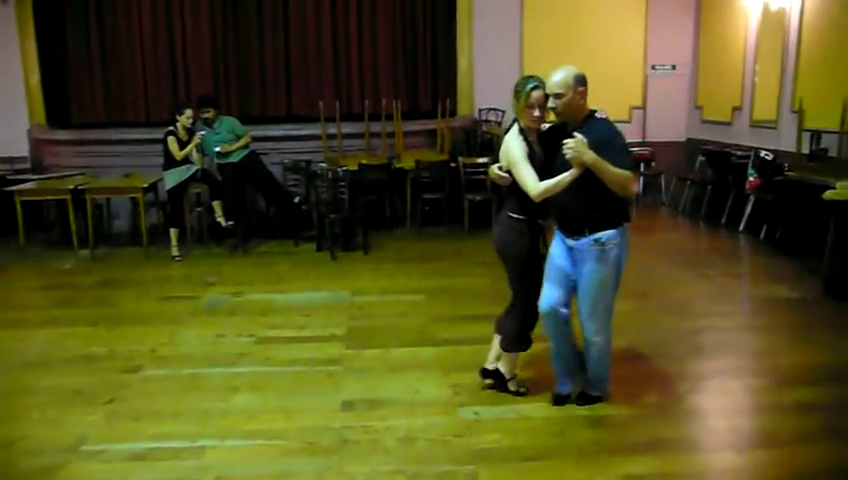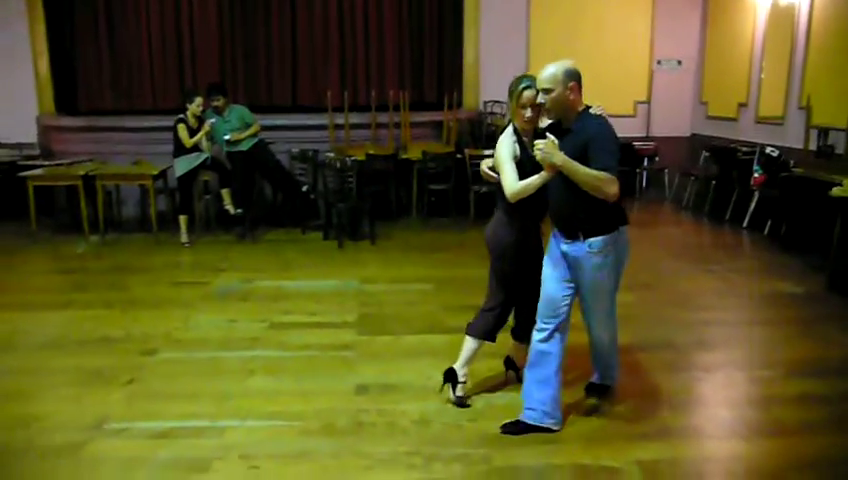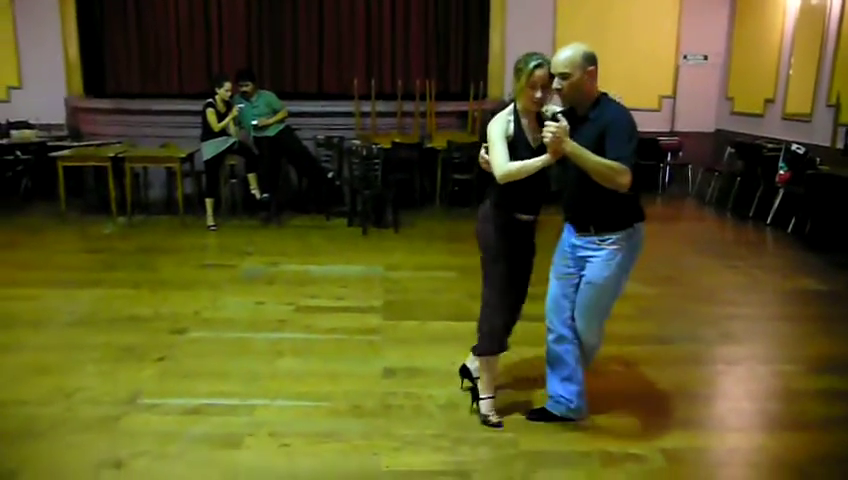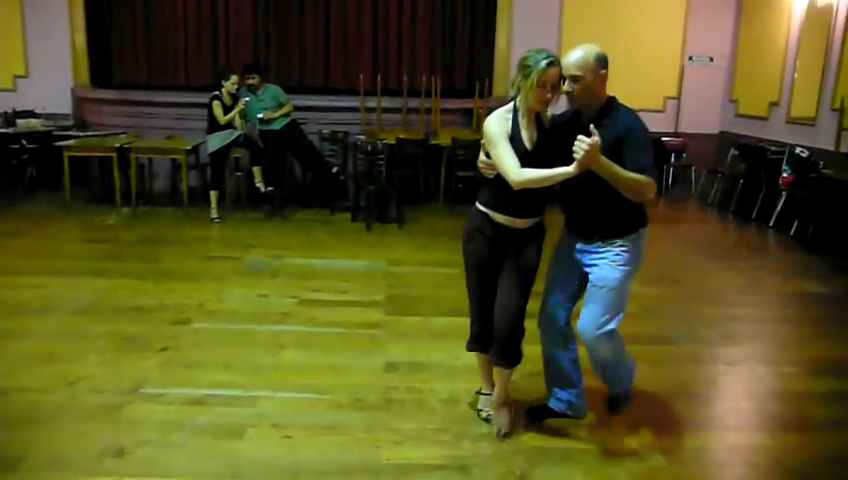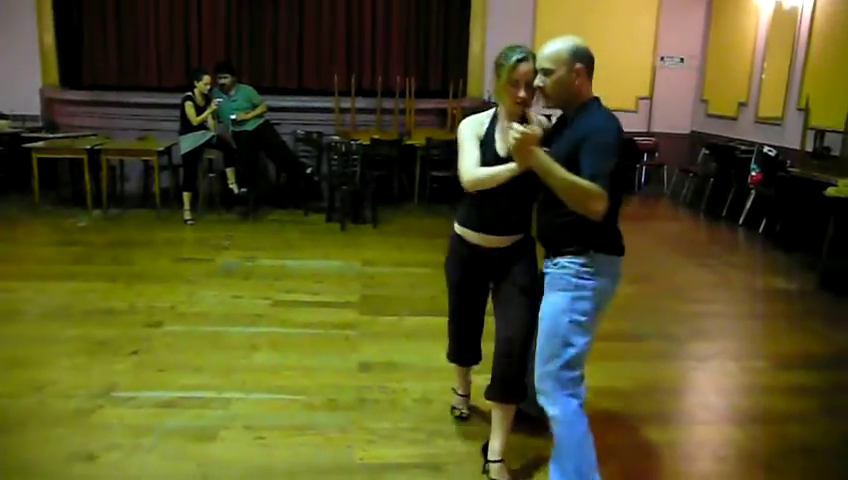
dt=0.5s
person 1, frame 1
left shoulder: (605, 134)
right shoulder: (553, 134)
left elbow: (630, 188)
left wrist: (590, 159)
left hip: (602, 239)
right hip: (565, 237)
left knee: (594, 320)
right knee: (550, 307)
left ankle: (596, 385)
right ankle: (569, 378)
person 1, frame 2
left shoulder: (597, 130)
right shoulder: (553, 130)
left elbow: (609, 189)
left wrist: (559, 160)
left hip: (599, 242)
right hip: (561, 239)
left knee: (598, 321)
right knee: (548, 321)
left ankle: (606, 377)
right ankle: (540, 413)
person 1, frame 3
left shoulder: (615, 118)
right shoulder: (563, 119)
left elbow: (622, 180)
left wrist: (568, 147)
right wrist: (495, 159)
left hip: (611, 238)
right hip: (573, 232)
left knee: (585, 323)
right knee: (558, 319)
left ankle: (569, 382)
right ankle: (565, 402)
person 1, frame 4
left shoulder: (627, 125)
right shoulder: (563, 122)
left elbow: (646, 192)
left wrist: (598, 162)
right wrist: (494, 163)
left hip: (615, 242)
right hip: (574, 235)
left knee: (594, 330)
right knee: (552, 319)
left ankle: (621, 379)
right ankle: (567, 399)
person 1, frame 5
left shoulder: (599, 127)
right shoulder: (565, 123)
left elbow: (595, 204)
left wrist: (536, 158)
left hip: (583, 266)
right hip: (561, 259)
left knee: (557, 381)
right knee: (528, 340)
right ankle: (534, 409)
person 2, frame 1
left shoulder: (540, 135)
right shoulder: (515, 142)
right elbow: (536, 191)
right wrist: (577, 170)
left hip: (527, 229)
right hip: (517, 230)
left knee: (522, 301)
right knee: (526, 302)
left ankle: (493, 365)
right ankle: (506, 373)
person 2, frame 2
left shoulder: (539, 134)
right shoulder: (511, 141)
right elbow: (513, 191)
right wrist: (547, 172)
left hip: (521, 229)
right hip: (512, 231)
left knee: (499, 301)
right knee: (528, 299)
left ankle: (460, 370)
right ankle: (518, 361)
person 2, frame 3
left shoulder: (549, 119)
right shoulder: (501, 123)
right elbow: (502, 172)
right wrist: (548, 157)
left hip: (523, 223)
right hip: (499, 222)
left knee: (507, 300)
right knee: (500, 301)
left ankle: (474, 365)
right ankle: (485, 389)
person 2, frame 4
left shoulder: (551, 121)
right shoulder: (497, 122)
right elbow: (516, 177)
right wrist: (574, 169)
left hip: (528, 234)
right hip: (486, 227)
left knee: (508, 318)
right knee: (482, 312)
left ankle: (500, 397)
right ankle: (487, 387)
person 2, frame 5
left shoulder: (543, 128)
right shoulder: (473, 126)
right elbow: (470, 179)
right wrist: (518, 164)
left hip: (516, 253)
right hip: (467, 248)
left knee: (513, 347)
right knee: (464, 329)
right ankle: (462, 388)
person 3, frame 1
left shoulder: (190, 132)
right shoulder: (170, 134)
left elbow: (195, 158)
right elbow: (178, 156)
right wrist: (193, 144)
left hip: (188, 167)
right hip: (173, 172)
left knee: (215, 181)
right knee: (176, 207)
left ankle: (219, 217)
right ankle: (174, 246)
person 3, frame 2
left shoulder: (200, 119)
right shoulder: (181, 121)
right elbow: (188, 144)
right wrist: (203, 131)
left hip: (198, 155)
right hip: (183, 160)
left knee: (224, 170)
right knee: (185, 195)
left ankle: (228, 204)
right ankle: (183, 233)
person 3, frame 3
left shoulder: (228, 104)
right shoulder: (209, 106)
right elbow: (216, 128)
left wrist: (236, 138)
right wrist: (231, 116)
left hip: (225, 139)
right hip: (211, 143)
left knee: (251, 154)
right knee: (212, 179)
left ankle: (254, 188)
right ankle: (209, 216)
person 3, frame 4
left shoulder: (234, 97)
right shoulder: (216, 98)
right elbow: (222, 120)
left wrist: (241, 133)
right wrist: (237, 109)
left hip: (231, 132)
right hip: (216, 136)
left knee: (256, 147)
right knee: (217, 171)
left ankle: (258, 181)
right ankle: (213, 208)
person 3, frame 5
left shoulder: (207, 98)
right shoulder: (188, 99)
right elbow: (195, 121)
left wrist: (214, 133)
right wrist: (210, 110)
left hip: (204, 133)
right hip: (189, 137)
left knee: (229, 148)
right knee: (190, 172)
left ankle: (232, 183)
right ankle: (186, 210)
person 4, frame 1
left shoulder: (229, 121)
right shoulder: (199, 128)
left elbow: (248, 137)
left wrist: (232, 147)
left hip: (244, 156)
right hip: (226, 165)
left knee: (268, 182)
right knee: (233, 199)
left ankle: (291, 208)
right ankle: (241, 231)
person 4, frame 2
left shoulder: (239, 110)
right shoulder: (209, 116)
left elbow: (257, 126)
left wrist: (242, 136)
left hip: (253, 145)
right hip: (234, 153)
left knee: (275, 169)
right knee: (242, 185)
left ankle: (300, 195)
right ankle: (248, 220)
person 4, frame 3
left shoulder: (267, 96)
right shoulder: (237, 101)
left elbow: (284, 112)
left wrist: (269, 121)
left hip: (280, 130)
right hip: (262, 138)
left knee: (301, 155)
right knee: (269, 169)
left ankle: (324, 182)
right ankle: (273, 203)
person 4, frame 4
left shoulder: (273, 90)
right shoulder: (243, 94)
left elbow: (290, 106)
left wrist: (275, 114)
left hip: (285, 124)
right hip: (267, 131)
left knee: (305, 148)
right knee: (274, 160)
left ankle: (328, 176)
right ankle: (276, 195)
person 4, frame 5
left shoulder: (246, 90)
right shoulder: (216, 94)
left elbow: (263, 106)
left wrist: (248, 115)
left hip: (259, 124)
right hip: (240, 132)
left knee: (279, 149)
right knee: (247, 160)
left ankle: (303, 177)
right ankle: (251, 195)
